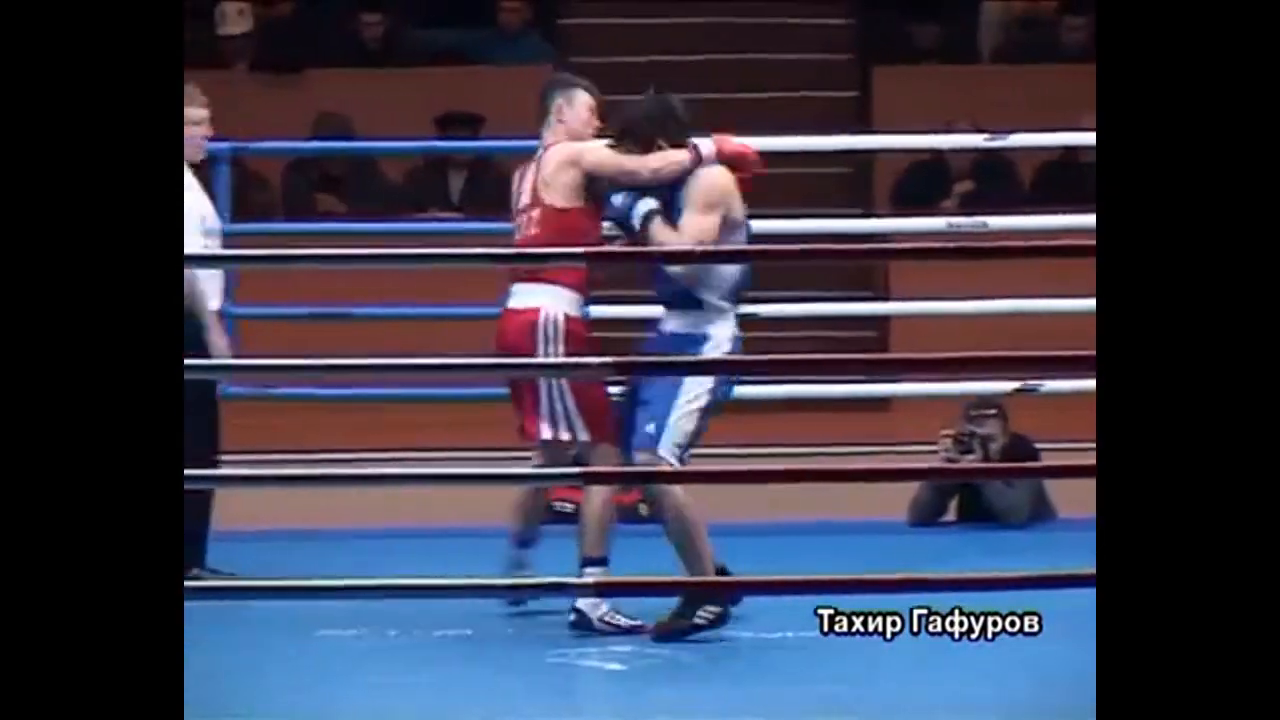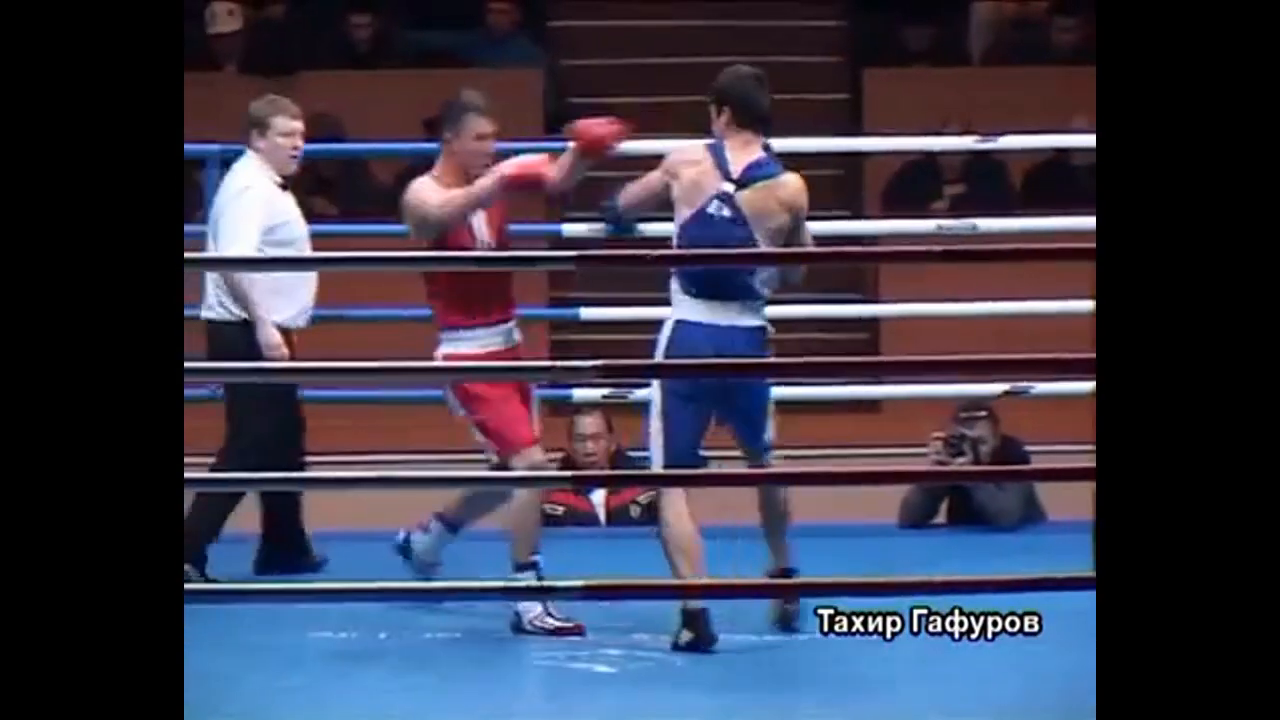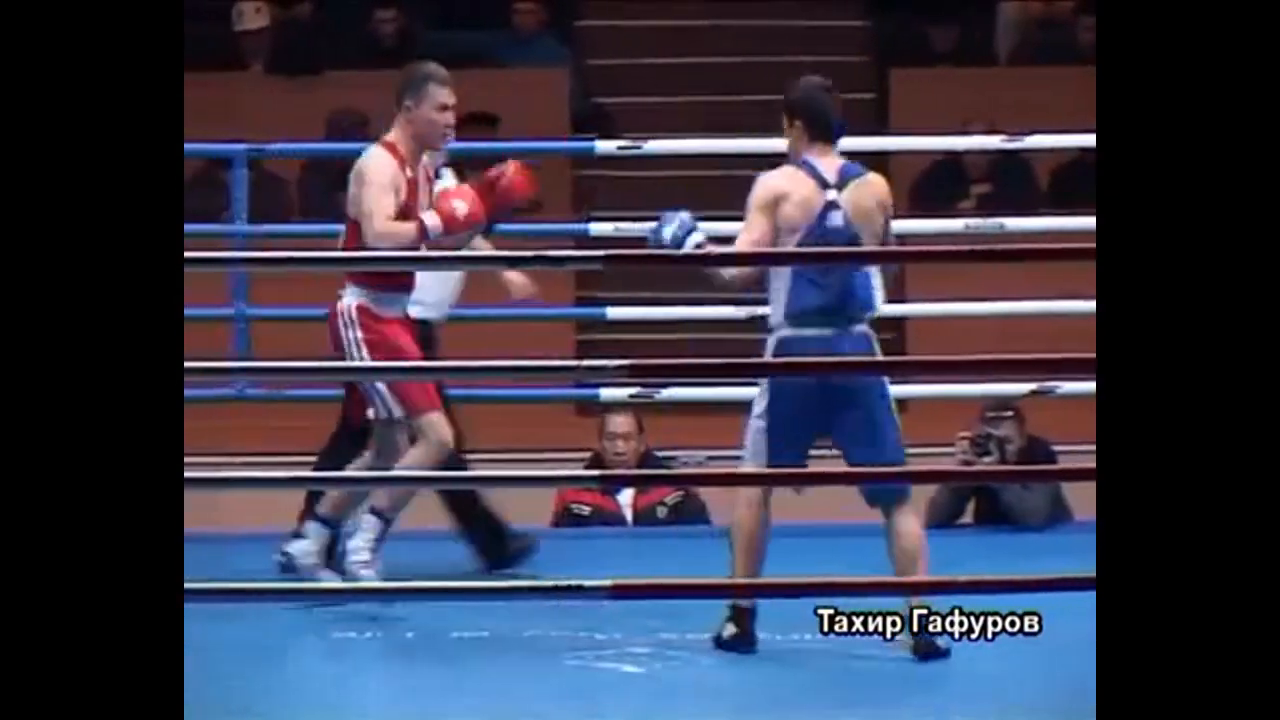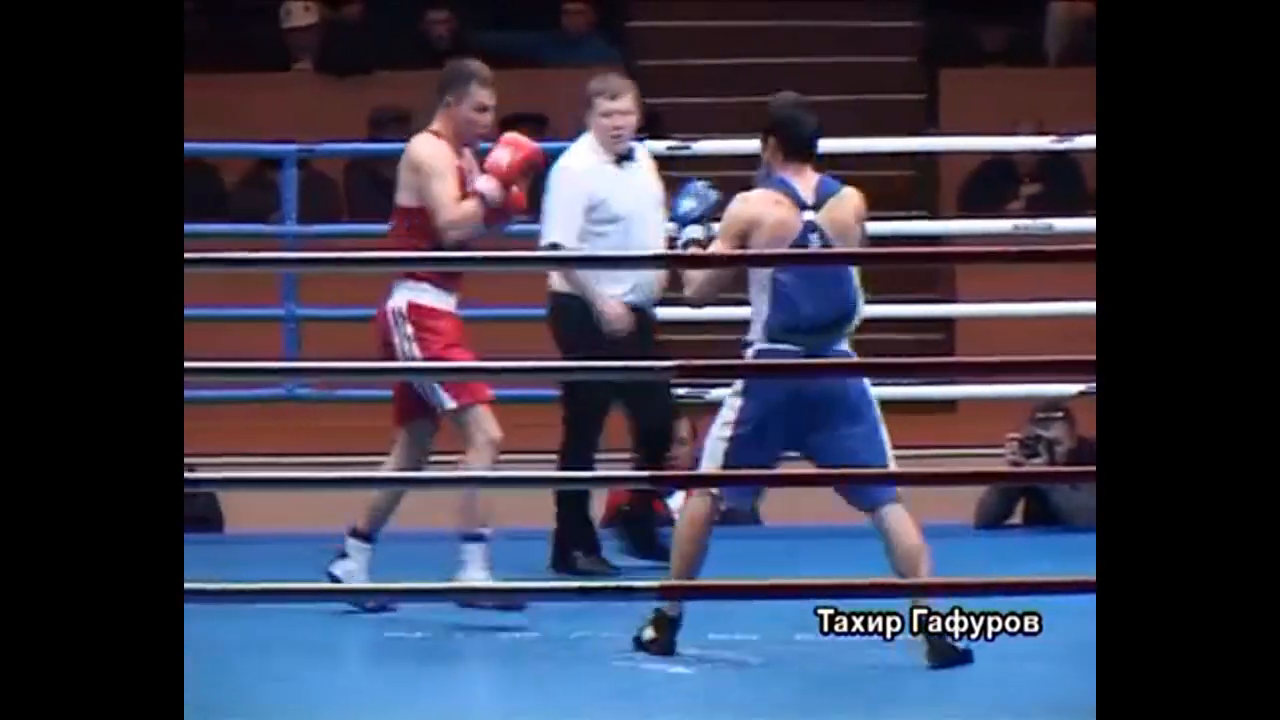
dt=0.4s
person 1, frame 1
left shoulder: (711, 182)
right shoulder: (676, 182)
left elbow: (683, 261)
left wrist: (642, 211)
left hip: (707, 342)
right hip: (677, 335)
left knee: (655, 462)
right knee: (636, 451)
left ankle: (709, 590)
right ankle: (703, 575)
person 1, frame 2
left shoulder: (687, 162)
right shoulder: (790, 188)
left elbow: (628, 202)
right elbow: (795, 271)
left wrist: (616, 213)
left hip: (688, 336)
right hip: (748, 339)
left knee: (671, 483)
right knee: (761, 461)
left ankle: (696, 615)
right ankle: (782, 577)
person 1, frame 3
left shoulder: (775, 186)
right shoulder: (876, 189)
left elbow: (739, 272)
left wrist: (688, 240)
left hip: (794, 354)
right hip: (855, 352)
left knee: (755, 484)
right knee: (896, 496)
left ankle: (741, 618)
right ankle: (921, 625)
person 1, frame 4
left shoulder: (749, 208)
right shoulder: (851, 203)
left elbow: (699, 289)
left wrist: (690, 229)
left hip: (771, 369)
right hip: (834, 367)
left knee: (707, 491)
right knee: (888, 503)
left ankle: (665, 621)
right ankle: (935, 628)
person 2, frame 1
left shoulder: (534, 171)
right shoulder: (572, 155)
right elbow: (645, 169)
right wrist: (708, 150)
left hip: (524, 319)
right hip: (547, 320)
left knee: (555, 453)
right knee: (603, 455)
left ankle: (519, 564)
right ankle: (589, 599)
person 2, frame 2
left shoulder: (491, 181)
right shoulder: (422, 194)
left elbow: (554, 183)
right elbow: (452, 211)
left wrist: (581, 153)
right wrist: (502, 178)
left hip: (507, 345)
right hip: (466, 355)
left knee: (512, 469)
right knee: (528, 463)
left ankle: (426, 537)
right ankle: (528, 603)
person 2, frame 3
left shoulder: (420, 167)
right shoulder: (378, 163)
left elbow: (447, 242)
right elbow: (381, 242)
left wrist: (488, 206)
right wrist: (439, 220)
left hip: (389, 316)
right hip: (368, 317)
left knee: (387, 445)
right knee: (436, 436)
left ankle: (308, 545)
right ankle: (361, 547)
person 2, frame 4
left shoulder: (460, 157)
right shoulder: (429, 151)
left elbow: (469, 230)
right elbow: (453, 229)
left wrist: (502, 194)
right wrist: (495, 178)
left hip: (430, 313)
right hip: (417, 313)
left knee: (413, 446)
right knee: (484, 435)
left ankle: (351, 563)
right ankle: (473, 569)
person 3, frame 1
left shoulder: (186, 176)
right shoulder: (182, 183)
right elbow: (186, 263)
right wrist: (211, 326)
left hip: (188, 323)
right hip: (186, 323)
left knee: (193, 437)
right knee: (195, 441)
right ankle: (187, 557)
person 3, frame 2
left shoulder: (269, 186)
right shoulder: (249, 188)
right elbow: (234, 265)
right wrist: (265, 328)
left hip: (264, 331)
right hip: (248, 334)
left knee: (285, 437)
right knee: (251, 445)
left ankle: (284, 546)
right ankle: (190, 545)
person 3, frame 3
left shoulder: (445, 181)
left elbow: (465, 236)
left wrist: (504, 274)
left hip: (417, 330)
left knee: (351, 438)
right ankle: (493, 545)
person 3, frame 4
left shoulder: (643, 160)
right shoulder: (574, 167)
right elbow: (557, 246)
left wrist: (662, 275)
right wrist: (600, 296)
left hip: (634, 312)
right hip: (585, 313)
left knee: (656, 417)
right knee: (584, 431)
left ankle: (638, 521)
right ankle: (574, 547)
